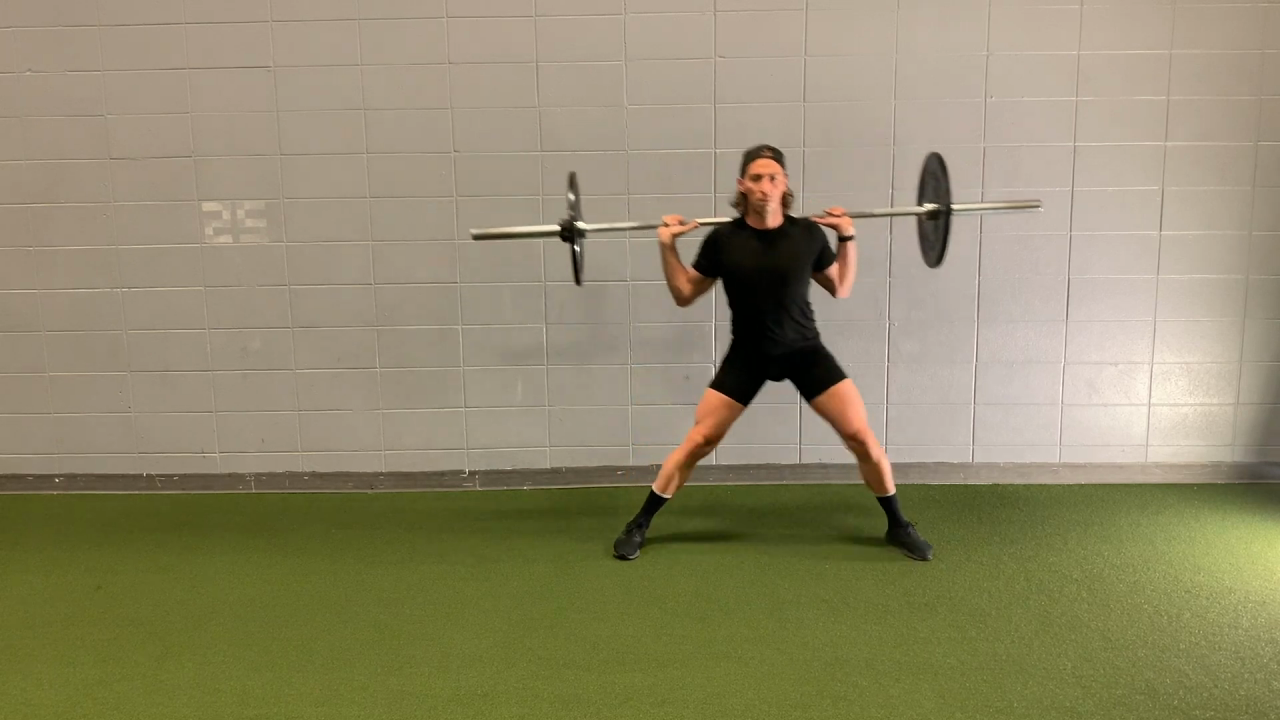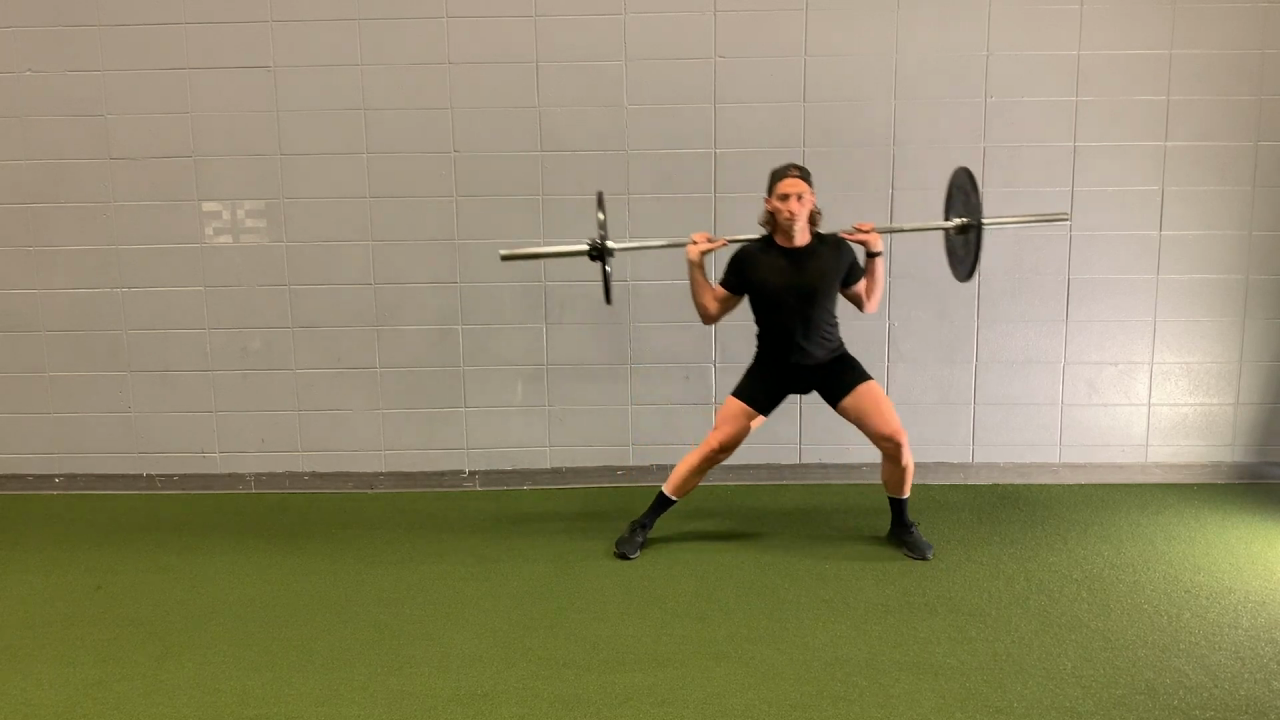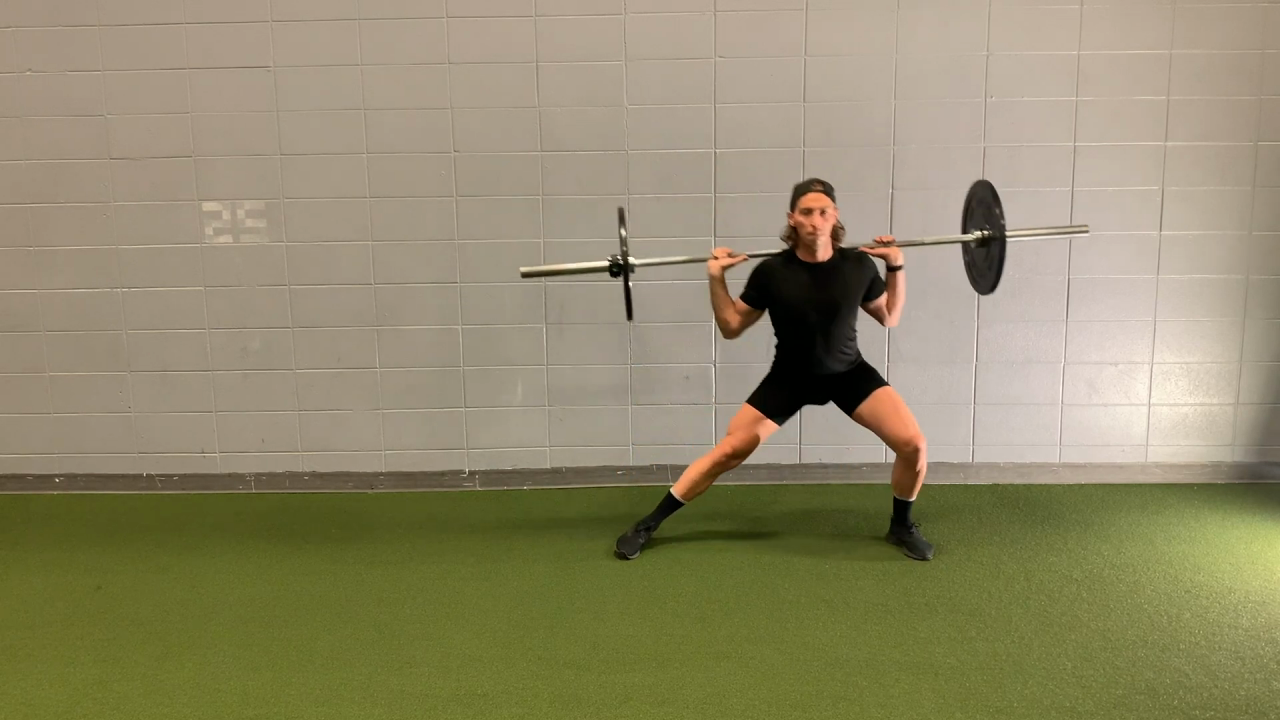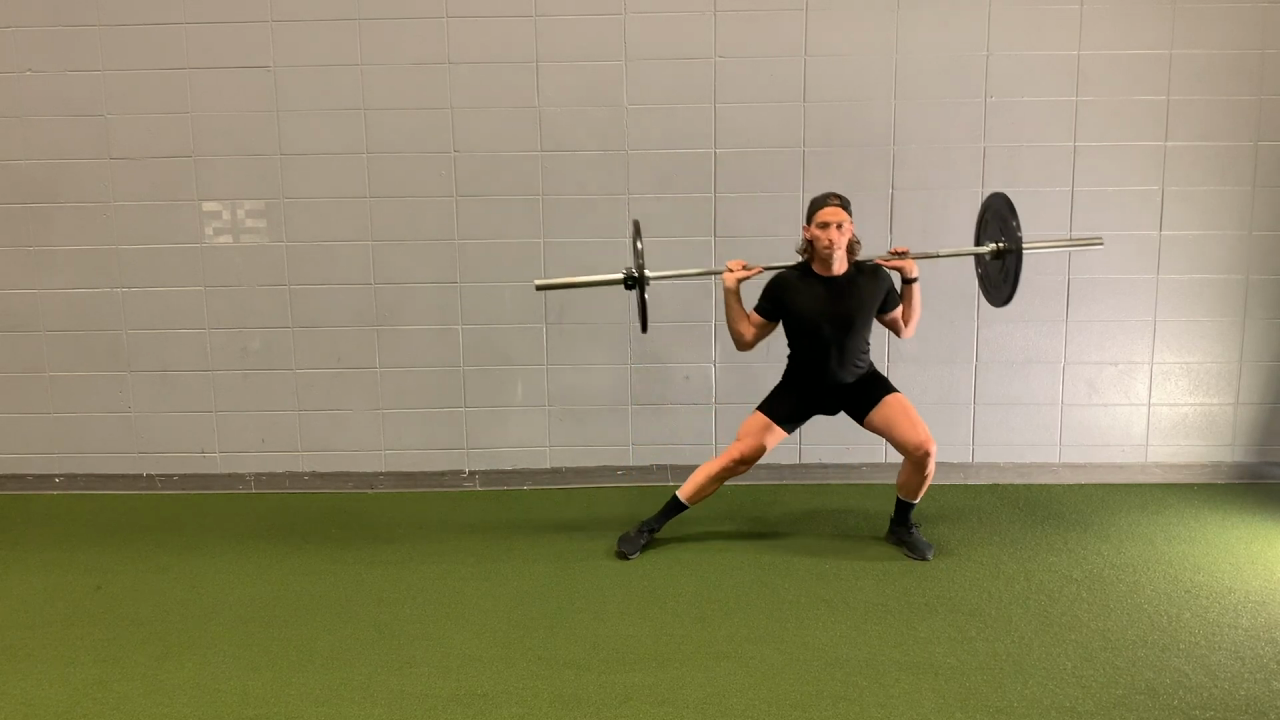
dt=0.1s
person 1, frame 1
left shoulder: (808, 234)
right shoulder: (724, 239)
left elbow: (840, 289)
right elbow: (684, 295)
left wrist: (847, 238)
right wrist: (667, 246)
left hip: (803, 351)
right hip: (746, 354)
left knee: (861, 436)
right knee: (699, 441)
left ankle: (898, 525)
right ankle: (639, 524)
person 1, frame 2
left shoulder: (837, 250)
right shoulder: (752, 257)
left elbow: (868, 303)
right elbow: (710, 313)
left wrist: (874, 254)
right wrist: (695, 265)
left hip: (831, 362)
right hip: (773, 366)
left knee: (894, 438)
right knee: (716, 445)
left ankle: (901, 526)
right ankle: (643, 524)
person 1, frame 3
left shoulder: (857, 264)
right shoulder: (771, 272)
left elbow: (889, 317)
right elbow: (731, 327)
left wrist: (897, 266)
right wrist: (716, 278)
left hip: (848, 371)
right hip: (789, 377)
left knee: (912, 443)
right knee: (729, 451)
left ankle: (901, 525)
right ankle: (647, 525)
person 1, frame 4
left shoulder: (874, 279)
right shoulder: (787, 284)
left elbow: (904, 329)
right elbow: (745, 339)
left wrist: (910, 280)
right wrist: (731, 290)
left hip: (860, 383)
right hip: (800, 387)
left knee: (923, 448)
right knee: (736, 457)
left ankle: (901, 526)
right ankle: (650, 526)
